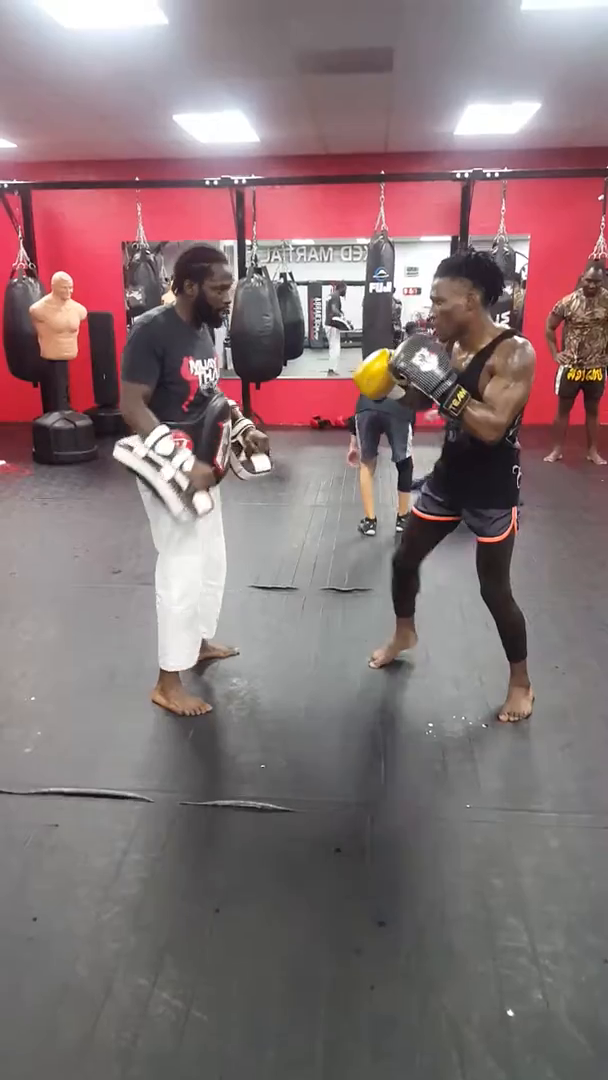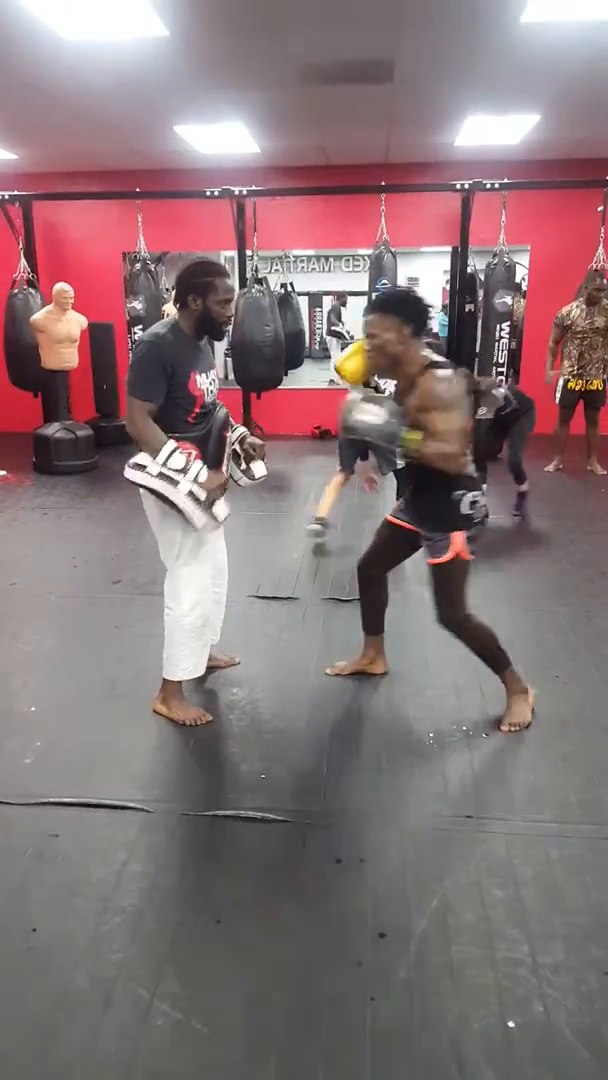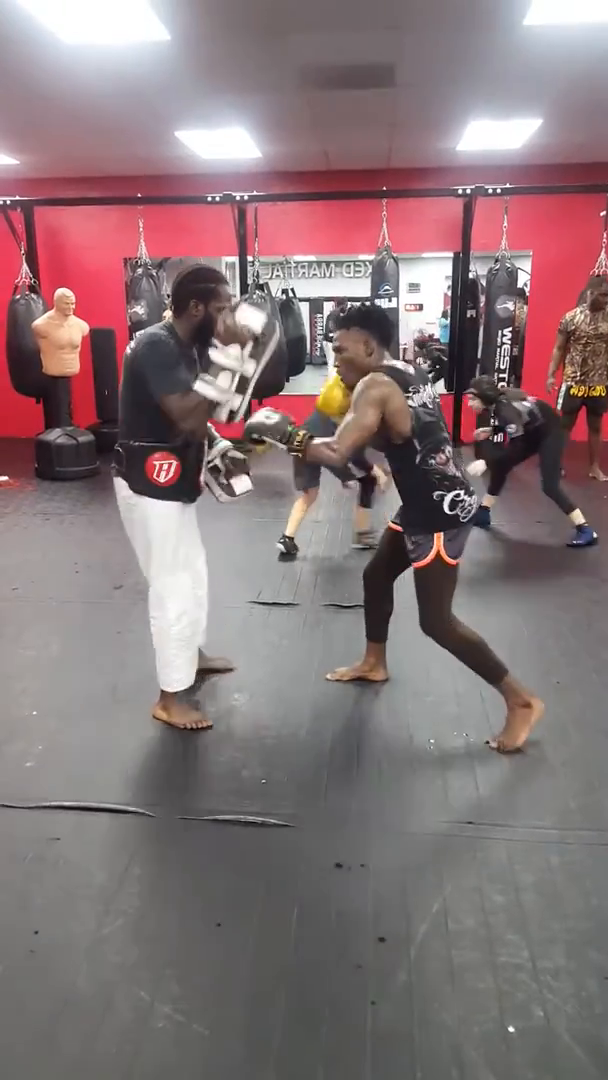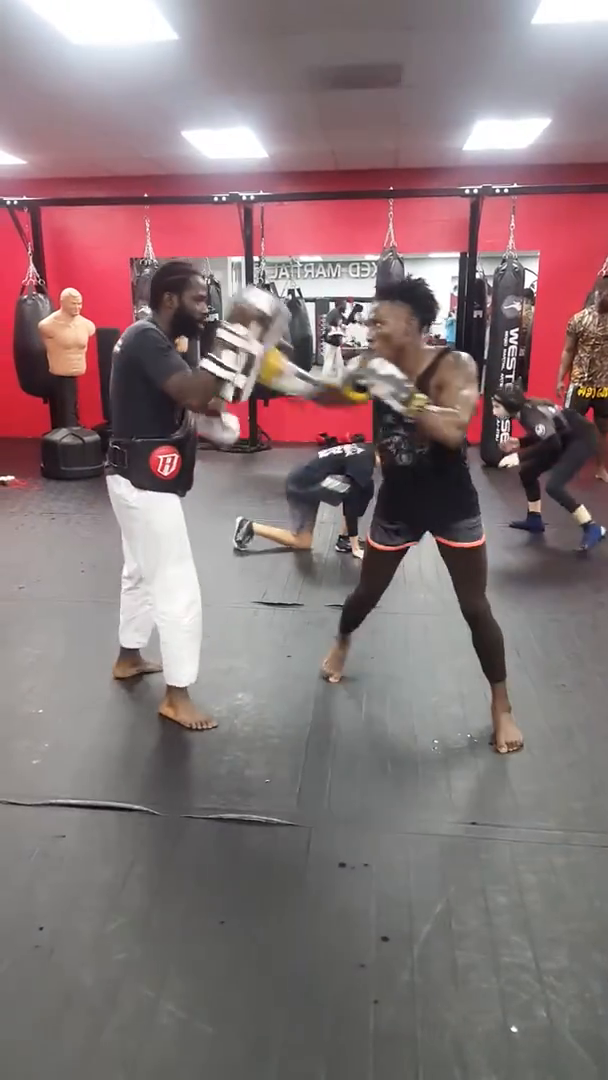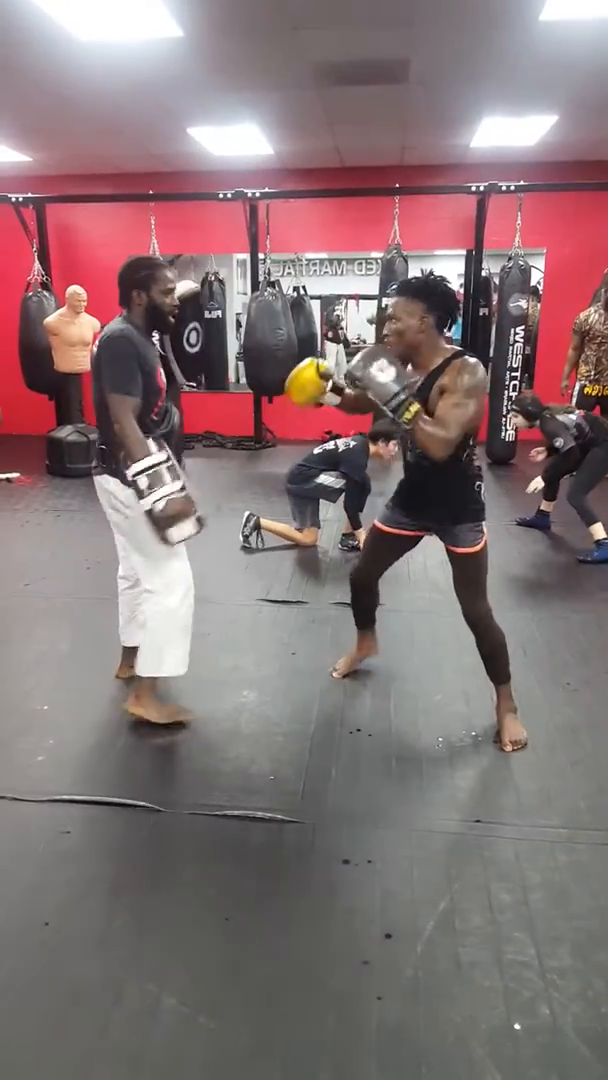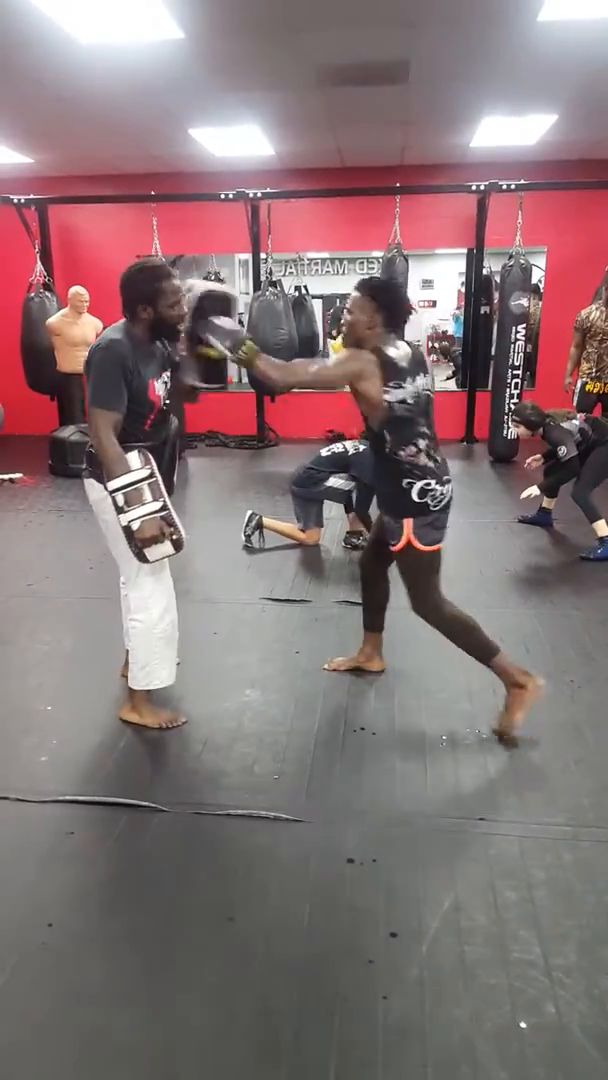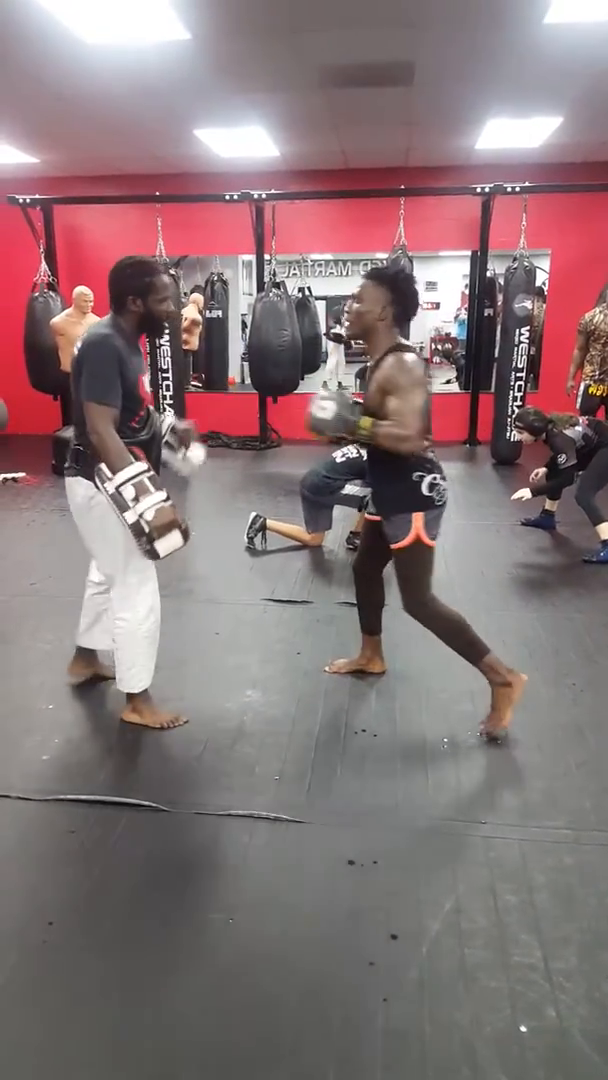
dt=0.4s
person 1, frame 1
left shoulder: (204, 328)
right shoulder: (152, 330)
right elbow: (132, 405)
left wrist: (243, 430)
left hip: (200, 465)
left knee: (211, 560)
right knee: (181, 570)
left ankle: (197, 641)
right ankle: (168, 682)
person 1, frame 2
left shoulder: (201, 340)
right shoulder: (158, 346)
right elbow: (139, 423)
left wrist: (239, 437)
left hip: (200, 478)
left knee: (213, 570)
right knee: (191, 581)
left ankle: (202, 650)
right ankle: (170, 692)
person 1, frame 3
left shoulder: (180, 346)
right shoulder: (156, 347)
right elbow: (189, 417)
left wrist: (221, 450)
left hip: (168, 484)
right hip: (149, 488)
left knee: (192, 572)
right knee: (172, 588)
left ankle: (192, 653)
right ankle: (170, 698)
person 1, frame 4
left shoulder: (156, 337)
right shoulder: (147, 338)
right elbow: (192, 393)
left wrist: (212, 404)
left hip: (138, 478)
right hip: (145, 482)
left knee: (141, 572)
right knee: (176, 586)
left ankle: (128, 657)
right ankle: (176, 696)
person 1, frame 5
left shoulder: (135, 337)
right shoulder: (121, 342)
left elbow: (153, 403)
right elbow: (124, 424)
left hip: (129, 478)
right hip: (130, 481)
left knee: (137, 572)
right knee: (171, 580)
left ankle: (132, 657)
right ankle: (143, 694)
person 1, frame 6
left shoulder: (150, 341)
right shoulder: (113, 352)
left elbow: (182, 390)
right elbow: (103, 436)
left knee: (139, 580)
right knee: (152, 590)
left ankle: (139, 658)
right ankle: (139, 701)
person 1, frame 7
left shoulder: (120, 339)
right shoulder: (105, 347)
right elbow: (100, 433)
left wrist: (165, 428)
right hip: (102, 486)
left knee: (108, 574)
right knee: (136, 591)
left ankle: (86, 657)
right ankle: (136, 700)
person 2, frame 1
left shoulder: (514, 353)
right shoulder: (450, 345)
left elbow: (491, 428)
right elbow: (421, 403)
left hip: (493, 489)
right hip: (448, 476)
left knee: (494, 591)
right knee: (405, 558)
left ankle: (520, 682)
right ankle: (404, 635)
person 2, frame 2
left shoulder: (439, 383)
right shoulder: (413, 373)
left elbow: (451, 458)
left wrist: (401, 436)
left hip: (450, 507)
right hip: (421, 500)
left knee: (452, 613)
right knee: (370, 568)
left ankle: (517, 689)
right ankle: (372, 656)
person 2, frame 3
left shoulder: (376, 384)
right shoulder: (404, 376)
left elbow: (338, 454)
left wrist: (281, 429)
right wrist: (358, 422)
left hip: (439, 510)
right hip: (429, 501)
left knee: (436, 622)
right knee: (376, 575)
left ankle: (522, 702)
right ankle: (374, 662)
person 2, frame 4
left shoulder: (456, 365)
right shoulder: (383, 368)
left elbow: (454, 433)
left wrist: (403, 397)
left hip: (454, 506)
right hip: (398, 502)
left knee: (475, 609)
right knee: (366, 593)
left ankle: (501, 705)
right ankle: (341, 645)
person 2, frame 5
left shoulder: (467, 372)
right shoulder: (404, 367)
left elbow: (440, 444)
right elbow: (362, 406)
right wrist: (338, 390)
left hip: (459, 505)
right hip: (412, 496)
left knee: (475, 610)
right knee: (364, 574)
left ankle: (506, 704)
right ankle: (365, 643)
person 2, frame 6
left shoulder: (362, 365)
right shoulder: (412, 355)
left elbow: (285, 376)
left wrist: (236, 343)
left hip: (413, 493)
right hip: (423, 482)
left knee: (427, 601)
right knee: (373, 563)
left ankle: (516, 680)
right ankle: (371, 653)
person 2, frame 7
left shoulder: (401, 366)
right shoulder: (383, 358)
left elbow: (408, 440)
left wrist: (354, 422)
right wrist: (345, 414)
left hip: (414, 492)
right hip: (389, 489)
left knee: (418, 600)
right knee: (365, 569)
left ankle: (502, 679)
right ankle: (371, 655)
